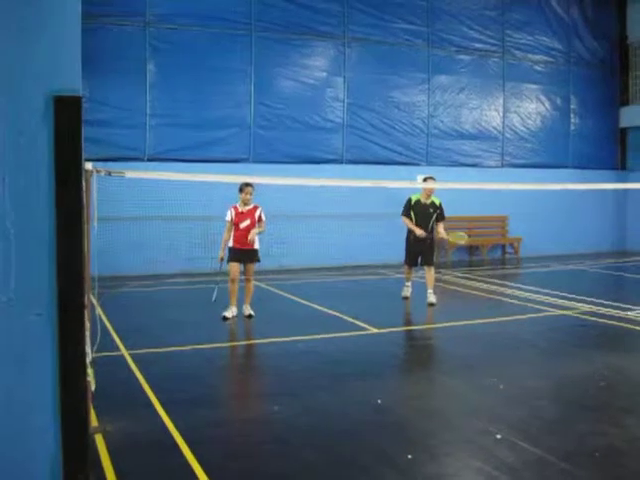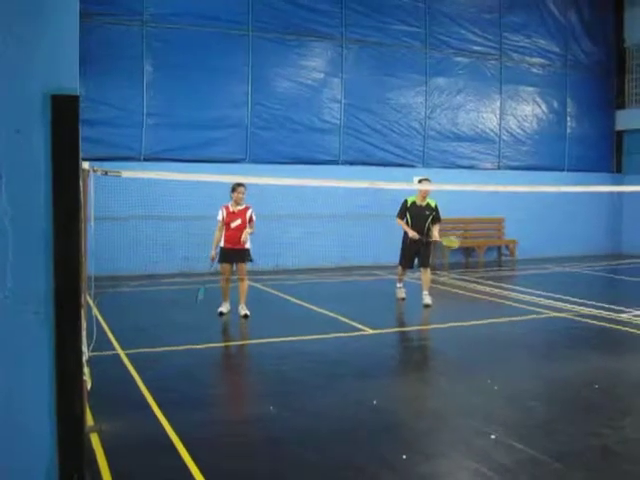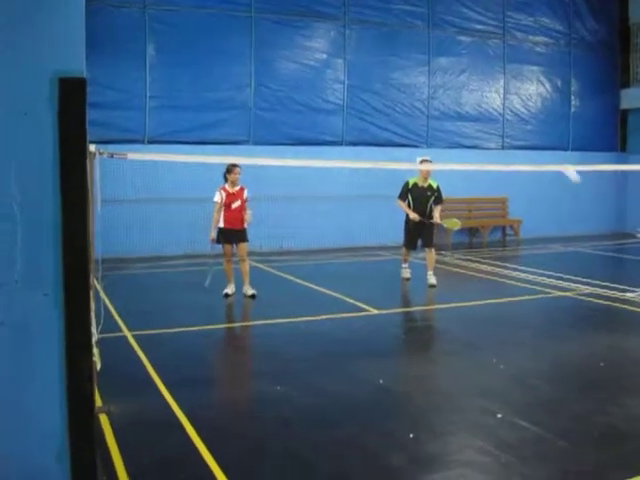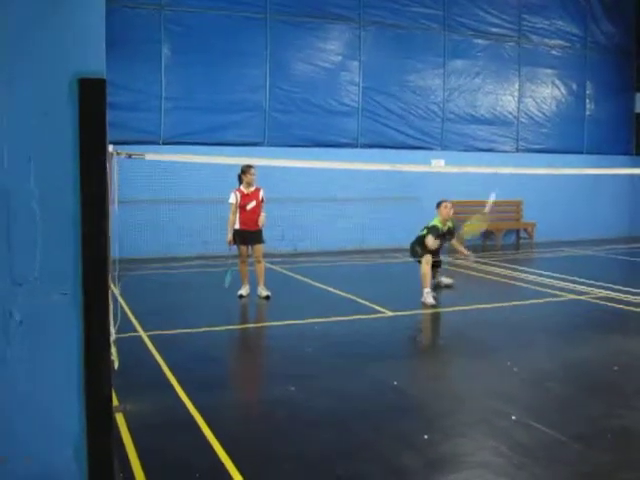
dt=0.7s
person 1, frame 1
left shoulder: (257, 210)
right shoulder: (232, 210)
left elbow: (262, 227)
right elbow: (228, 231)
left wrist: (255, 231)
right wrist: (222, 249)
left hip: (251, 248)
right hip: (234, 248)
left knee: (249, 278)
right knee: (233, 278)
left ankle: (247, 306)
right ankle: (233, 308)
person 1, frame 2
left shoulder: (248, 210)
right shoulder: (224, 210)
left elbow: (252, 228)
right elbow: (219, 230)
left wrist: (247, 232)
right wrist: (214, 249)
left hip: (242, 248)
right hip: (226, 248)
left knee: (242, 277)
right knee: (225, 277)
left ankle: (242, 306)
right ankle: (225, 303)
person 1, frame 3
left shoulder: (244, 191)
right shoulder: (221, 192)
right elbow: (217, 212)
left wrist: (248, 213)
right wrist: (213, 231)
left hip: (241, 229)
right hip: (225, 229)
left knee: (243, 257)
right knee: (228, 258)
left ankle: (247, 286)
right ankle: (230, 285)
person 1, frame 4
left shoulder: (259, 191)
right shoulder: (236, 193)
right elbow: (232, 214)
left wrist: (262, 215)
right wrist: (229, 233)
left hip: (256, 230)
right hip: (241, 230)
left knee: (259, 258)
right knee: (243, 259)
left ankle: (261, 287)
right ankle: (245, 286)
person 2, frame 1
left shoulder: (437, 203)
right shoulder: (412, 200)
left elbow: (440, 221)
right elbow: (404, 218)
left wrist: (441, 230)
right wrist: (415, 229)
left hip: (428, 239)
right hip: (413, 238)
left knee: (429, 266)
right knee: (409, 264)
left ankle: (430, 293)
right ankle: (407, 286)
person 2, frame 2
left shoulder: (433, 205)
right shoulder: (408, 202)
left elbow: (436, 223)
right elbow: (399, 219)
left wrist: (435, 232)
right wrist: (409, 231)
left hip: (425, 240)
right hip: (409, 239)
left knee: (425, 267)
right knee: (403, 266)
left ankle: (425, 294)
right ankle: (399, 286)
person 2, frame 3
left shoulder: (434, 187)
right shoulder: (409, 184)
left elbow: (438, 203)
right elbow: (400, 201)
left wrist: (436, 214)
right wrist: (410, 213)
left hip: (428, 221)
right hip: (412, 220)
left knee: (430, 247)
right knee: (408, 247)
left ankle: (430, 275)
right ankle: (405, 267)
person 2, frame 4
left shoulder: (449, 225)
right shoulder: (435, 227)
left elbow: (452, 240)
right elbow: (428, 240)
left wrist: (463, 251)
right wrist: (430, 243)
left hip: (432, 250)
right hip: (419, 246)
left knee: (435, 269)
right knee: (427, 259)
left ankle: (436, 278)
right ankle: (427, 292)
